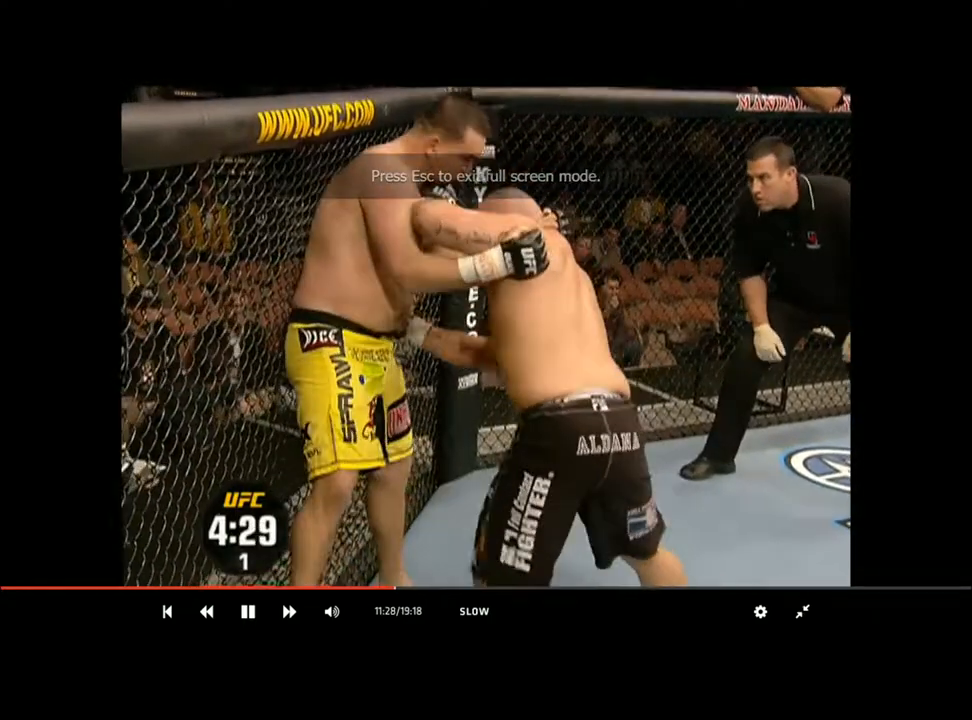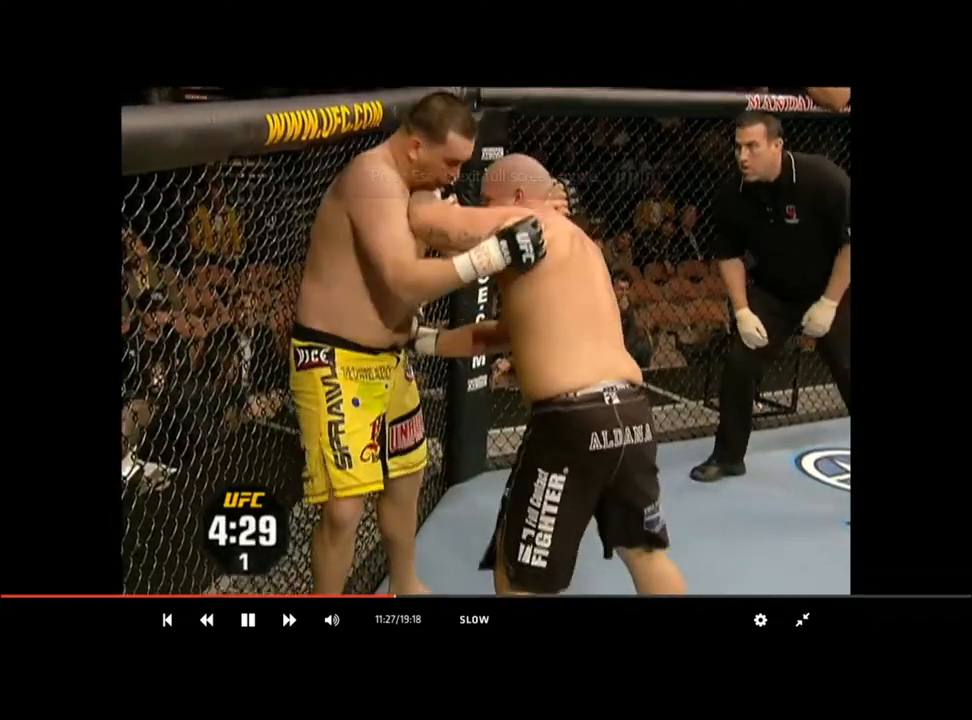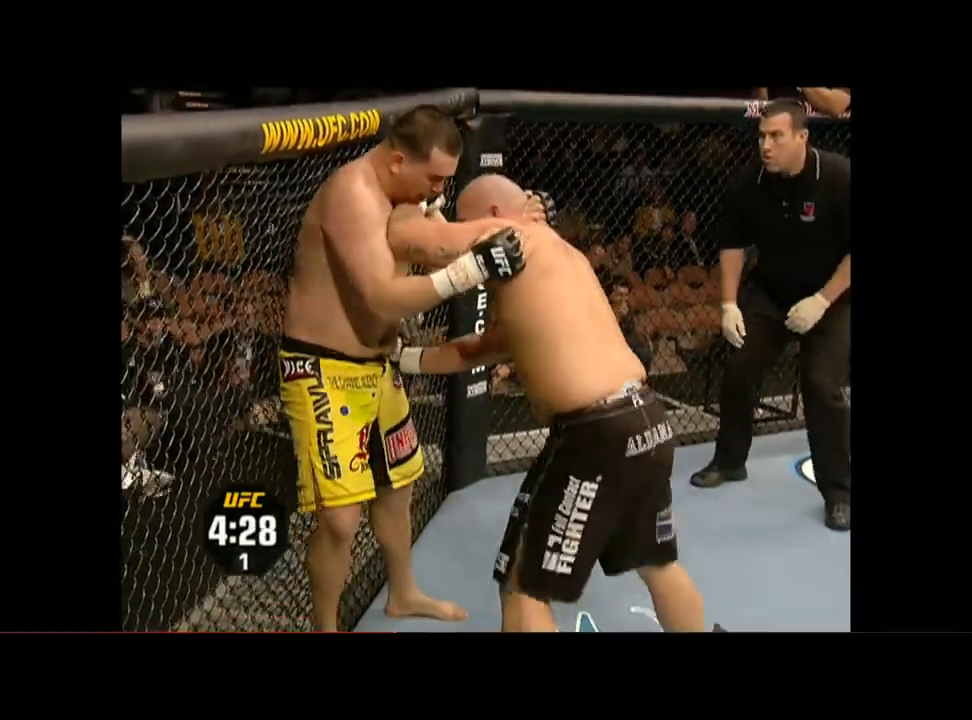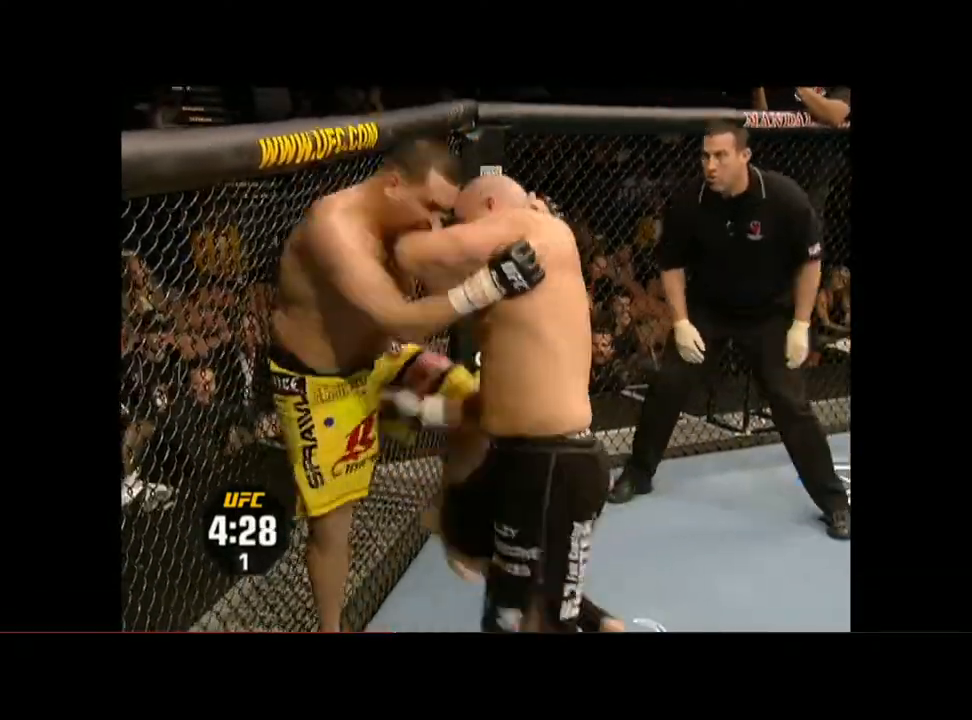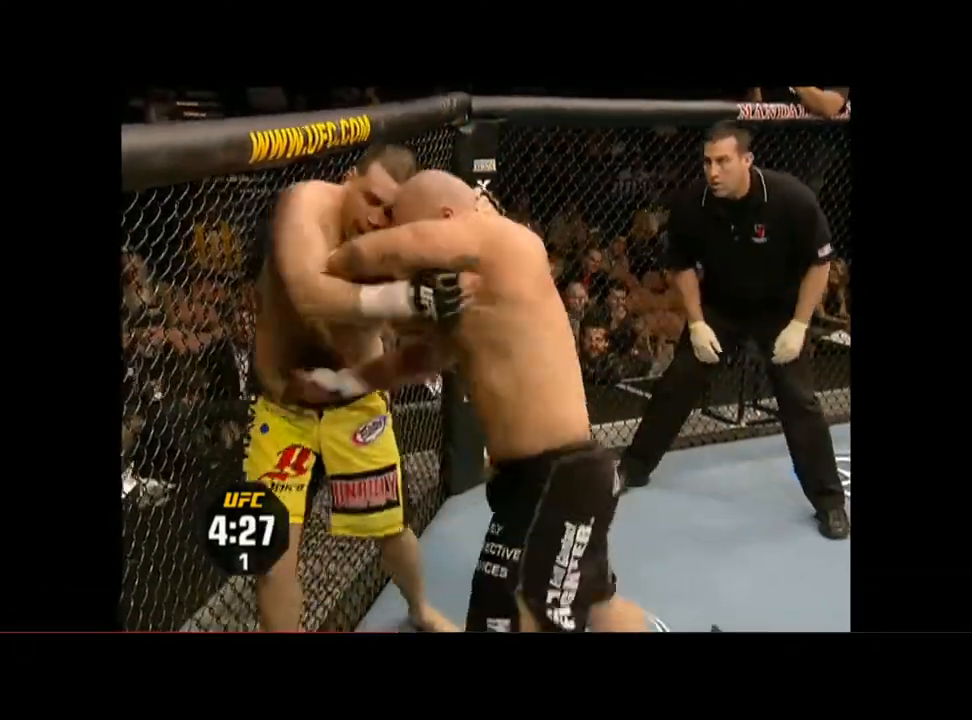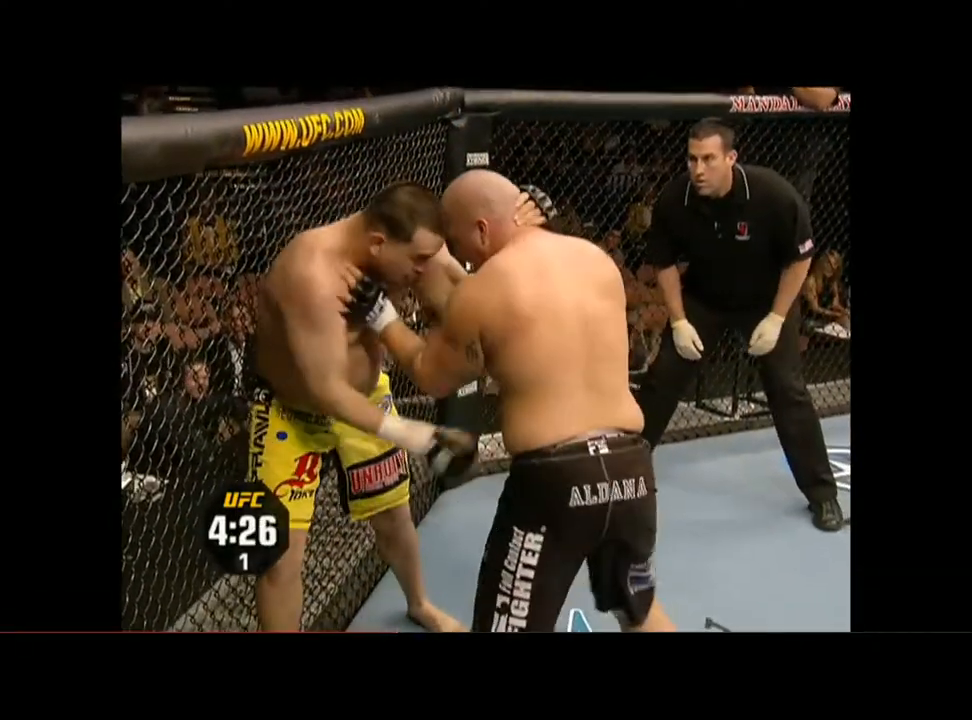
dt=0.5s
person 1, frame 1
left shoulder: (404, 179)
right shoulder: (384, 170)
right elbow: (408, 272)
right wrist: (496, 262)
left hip: (373, 346)
right hip: (328, 342)
left knee: (393, 470)
right knee: (336, 485)
left ankle: (394, 582)
person 1, frame 2
left shoulder: (410, 185)
right shoulder: (373, 178)
right elbow: (405, 281)
right wrist: (493, 254)
left hip: (388, 359)
right hip: (334, 362)
left knee: (404, 479)
right knee: (344, 510)
left ankle: (404, 586)
person 1, frame 3
left shoulder: (393, 194)
right shoulder: (353, 194)
left elbow: (433, 243)
right elbow: (384, 299)
left wrist: (505, 226)
right wrist: (471, 269)
left hip: (375, 366)
right hip: (323, 372)
left knee: (397, 486)
right knee: (341, 520)
left ankle: (403, 595)
right ankle: (326, 629)
person 1, frame 4
left shoulder: (408, 211)
right shoulder: (333, 228)
right elbow: (399, 321)
right wrist: (487, 285)
left hip: (379, 357)
right hip: (316, 379)
right knee: (330, 523)
right ankle: (330, 634)
person 1, frame 5
right shoulder: (306, 202)
right elbow: (310, 295)
right wrist: (404, 298)
left hip: (356, 408)
right hip: (282, 407)
left knee: (390, 530)
right knee: (272, 555)
left ankle: (421, 610)
person 1, frame 6
left shoulder: (405, 247)
right shoulder: (313, 271)
right elbow: (325, 392)
right wrist: (423, 439)
left hip: (365, 393)
right hip: (292, 405)
left knee: (392, 512)
right knee: (281, 557)
left ankle: (419, 603)
person 2, frame 1
left shoulder: (539, 244)
right shoulder: (568, 278)
right elbow: (485, 354)
right wrist: (417, 330)
left hip: (560, 431)
right hip: (620, 424)
left knee: (496, 576)
right knee: (646, 550)
person 2, frame 2
right shoulder: (577, 243)
right elbow: (501, 332)
right wrist: (426, 339)
left hip: (571, 424)
right hip: (631, 414)
left knee: (517, 576)
right knee: (644, 549)
person 2, frame 3
left shoulder: (516, 240)
right shoulder: (562, 256)
right elbow: (486, 345)
right wrist: (410, 357)
left hip: (593, 433)
right hip: (645, 418)
left knee: (523, 588)
right knee: (658, 562)
person 2, frame 4
left shoulder: (531, 227)
left elbow: (413, 255)
left hip: (552, 466)
right hip: (533, 455)
left knee: (540, 625)
right knee: (460, 526)
person 2, frame 5
left shoulder: (498, 239)
right shoulder: (469, 278)
left elbow: (378, 252)
right elbow: (423, 355)
left wrist: (335, 265)
right wrist: (345, 380)
left hip: (557, 478)
right hip: (571, 470)
right knee: (597, 601)
person 2, frame 6
left shoulder: (482, 294)
right shoulder: (597, 258)
left elbow: (429, 377)
left wrist: (380, 315)
left hip: (555, 481)
right hip: (631, 467)
left knee: (508, 627)
right knee: (637, 612)
person 3, frame 1
left shoulder: (838, 200)
right shoulder: (750, 212)
right elbow: (750, 273)
left wrist: (851, 332)
right wrist: (762, 327)
left hip: (844, 300)
right hip: (791, 297)
right knee: (744, 363)
right ankle: (719, 455)
person 3, frame 2
left shoulder: (823, 178)
right shoulder: (734, 195)
left elbow: (850, 242)
right elbow: (729, 256)
left wrist: (828, 303)
right wrist: (742, 311)
left hip: (833, 293)
right hip: (772, 292)
left knee: (848, 374)
right knee: (739, 365)
right ankle: (728, 456)
person 3, frame 3
left shoulder: (840, 179)
right shoulder: (749, 185)
left elbow: (849, 251)
right elbow: (732, 244)
left wrist: (821, 302)
right wrist: (729, 303)
left hip: (831, 300)
right hip: (769, 295)
left knee: (823, 390)
right knee: (737, 372)
left ankle: (837, 491)
right ankle: (729, 461)
person 3, frame 4
left shoulder: (785, 198)
right shoulder: (688, 204)
left elbow: (810, 260)
right elbow: (672, 265)
left wrist: (800, 325)
right wrist: (680, 322)
left hip: (769, 314)
right hip: (706, 311)
left knee: (791, 404)
right knee: (667, 389)
left ankle: (833, 500)
right ankle: (638, 474)
person 3, frame 5
left shoulder: (791, 198)
right shoulder: (692, 205)
left elbow: (819, 263)
right elbow: (683, 266)
left wrist: (798, 326)
right wrist: (697, 323)
left hip: (781, 308)
right hip: (717, 306)
left knee: (798, 399)
right knee: (677, 383)
left ankle: (829, 500)
right ankle: (635, 466)
person 3, frame 6
left shoulder: (774, 195)
right shoulder: (673, 200)
left elbow: (800, 257)
right elbow: (664, 262)
left wrist: (776, 319)
right wrist: (679, 321)
left hip: (767, 298)
right hip: (702, 297)
left knee: (787, 389)
right knee: (664, 375)
left ankle: (822, 492)
